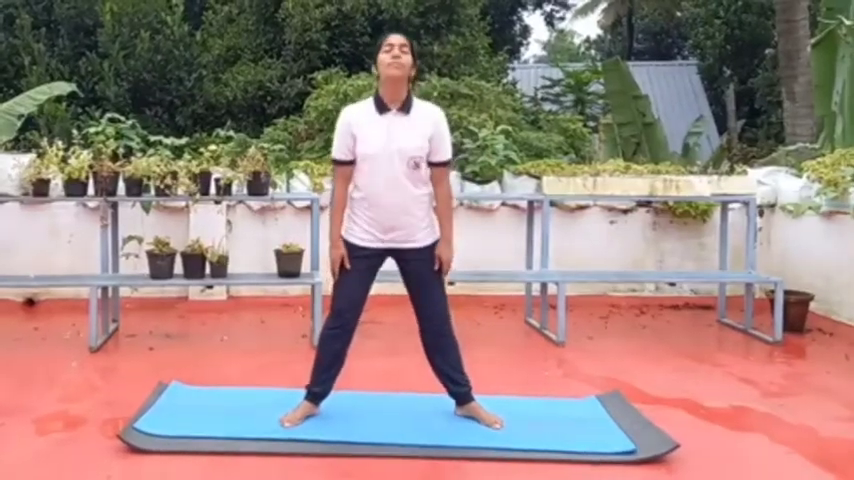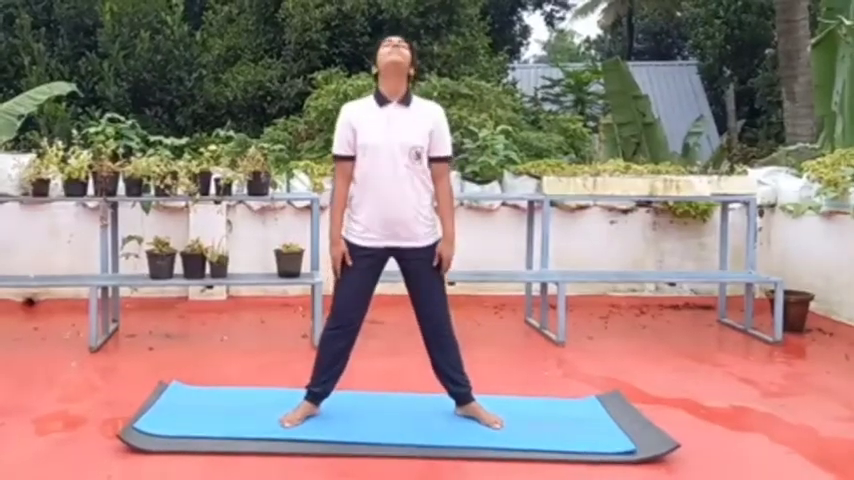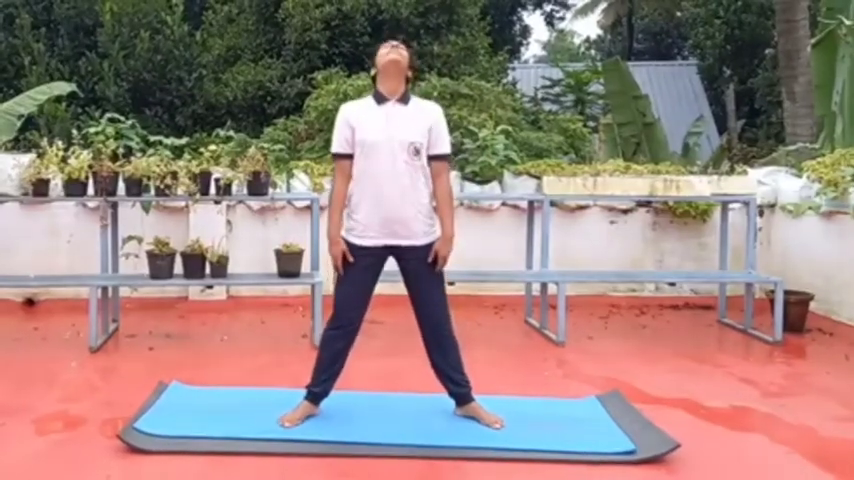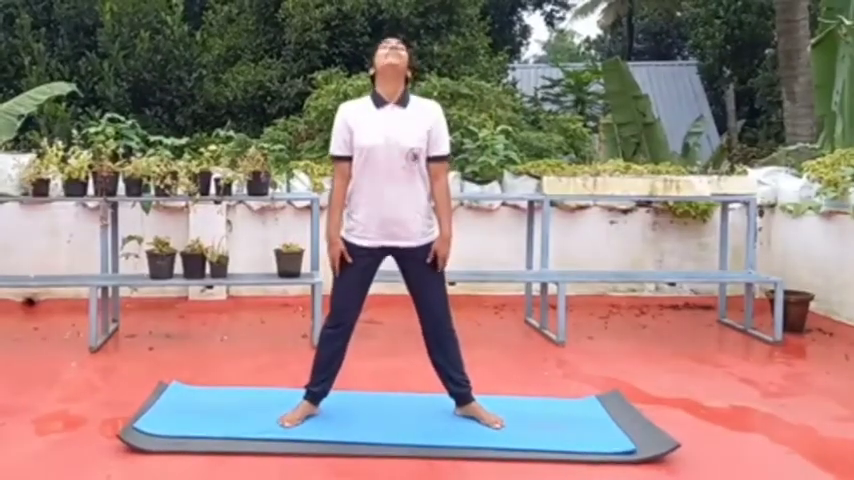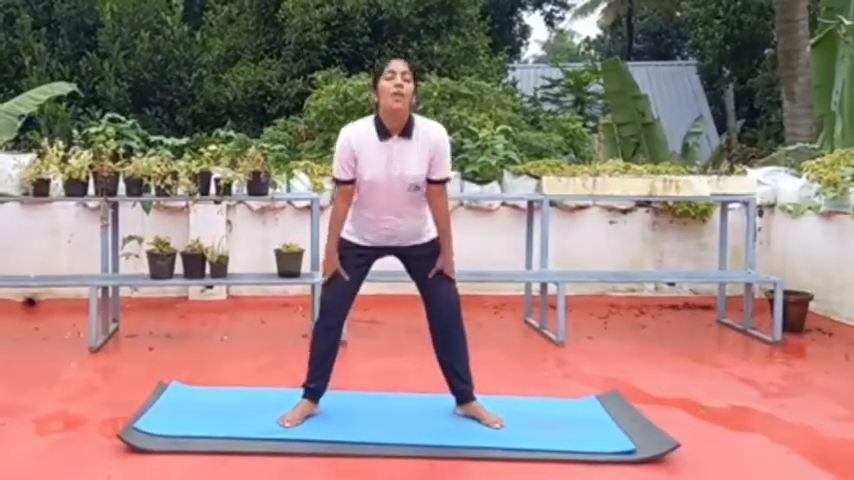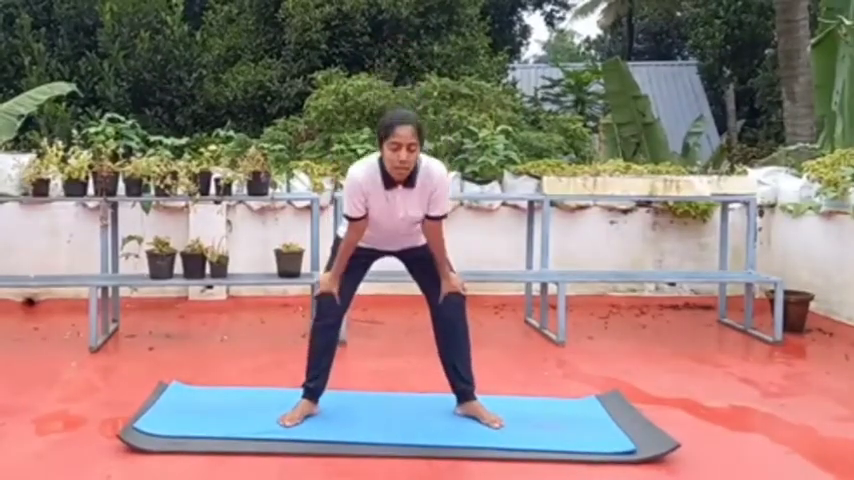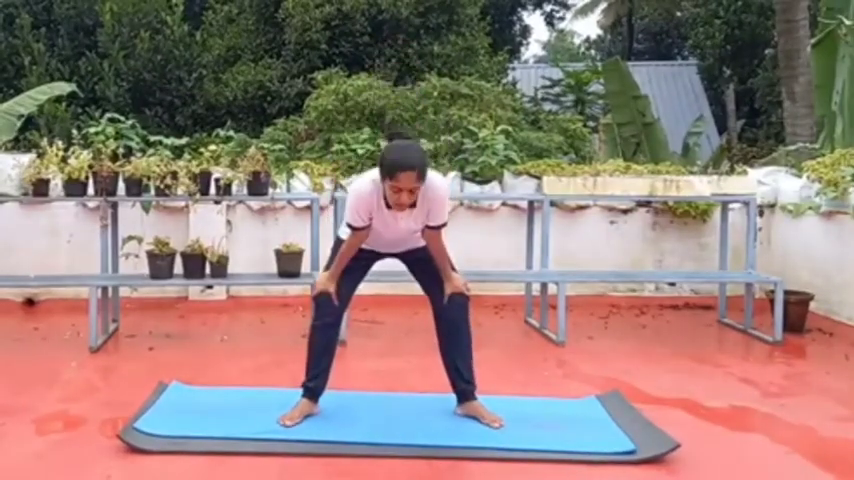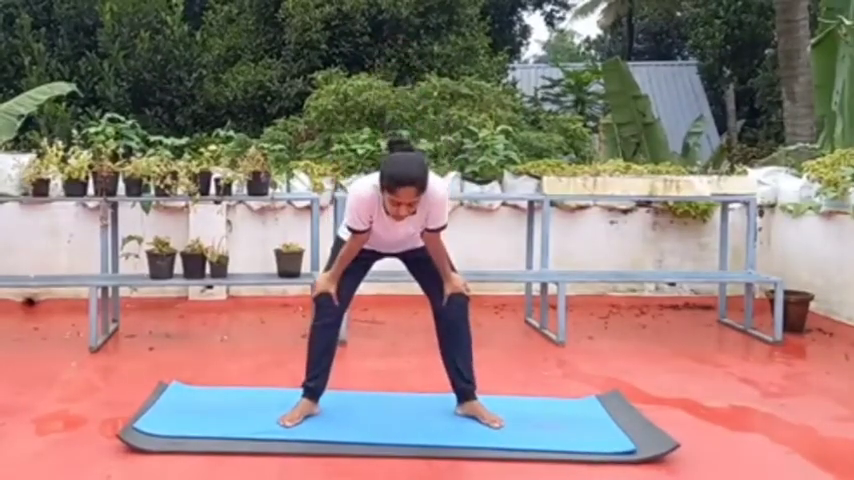
dt=0.3s
person 1, frame 1
left shoulder: (432, 118)
right shoulder: (352, 117)
left elbow: (441, 184)
right elbow: (341, 182)
left wrist: (446, 240)
right wrist: (335, 240)
left hip: (418, 240)
right hip: (362, 239)
left knee: (436, 320)
right knee: (341, 319)
left ankle: (465, 400)
right ankle: (312, 399)
person 1, frame 2
left shoulder: (431, 114)
right shoulder: (353, 113)
left elbow: (442, 178)
right elbow: (343, 178)
left wrist: (448, 236)
right wrist: (335, 236)
left hip: (420, 238)
right hip: (363, 237)
left knee: (436, 321)
right knee: (343, 320)
left ankle: (465, 400)
right ankle: (312, 399)
person 1, frame 3
left shoulder: (430, 112)
right shoulder: (352, 112)
left elbow: (440, 176)
right elbow: (342, 177)
left wrist: (447, 232)
right wrist: (334, 233)
left hip: (418, 237)
right hip: (363, 236)
left knee: (436, 320)
right knee: (344, 319)
left ankle: (465, 400)
right ankle: (312, 399)
person 1, frame 4
left shoulder: (430, 113)
right shoulder: (350, 113)
left elbow: (438, 178)
right elbow: (341, 179)
left wrist: (445, 234)
right wrist: (332, 235)
left hip: (418, 237)
right hip: (361, 237)
left knee: (437, 319)
right knee: (340, 318)
left ankle: (465, 400)
right ankle: (311, 399)
person 1, frame 5
left shoulder: (434, 135)
right shoulder: (352, 136)
left elbow: (437, 198)
right elbow: (343, 198)
left wrist: (447, 250)
right wrist: (331, 251)
left hip: (418, 239)
right hip: (360, 239)
left knee: (447, 312)
right knee: (330, 313)
left ankle: (466, 400)
right ankle: (310, 399)
person 1, frame 6
left shoulder: (436, 175)
right shoulder: (360, 175)
left elbow: (433, 231)
right elbow: (354, 232)
left wrist: (447, 274)
right wrist: (333, 275)
left hip: (414, 244)
right hip: (363, 244)
left knee: (450, 305)
right knee: (328, 308)
left ankle: (467, 399)
right ankle: (309, 399)
person 1, frame 7
left shoulder: (437, 188)
right shoulder: (362, 189)
left elbow: (433, 239)
right elbow: (356, 239)
left wrist: (449, 277)
right wrist: (330, 276)
left hip: (414, 245)
right hip: (364, 245)
left knee: (454, 304)
right knee: (327, 306)
left ankle: (468, 399)
right ankle: (309, 399)
person 1, frame 8
left shoulder: (437, 192)
right shoulder: (362, 192)
left elbow: (432, 240)
right elbow: (356, 241)
left wrist: (449, 278)
right wrist: (331, 277)
left hip: (415, 244)
right hip: (363, 243)
left knee: (453, 303)
right knee: (328, 305)
left ankle: (468, 399)
right ankle: (309, 399)
